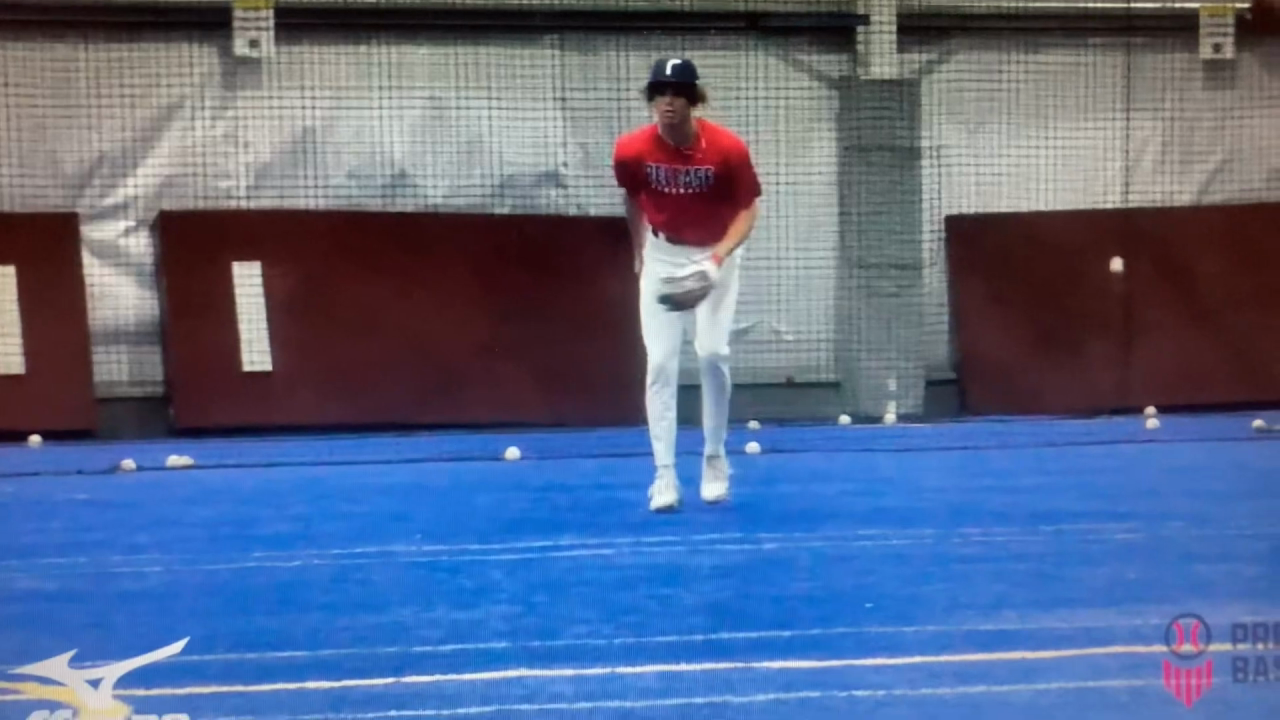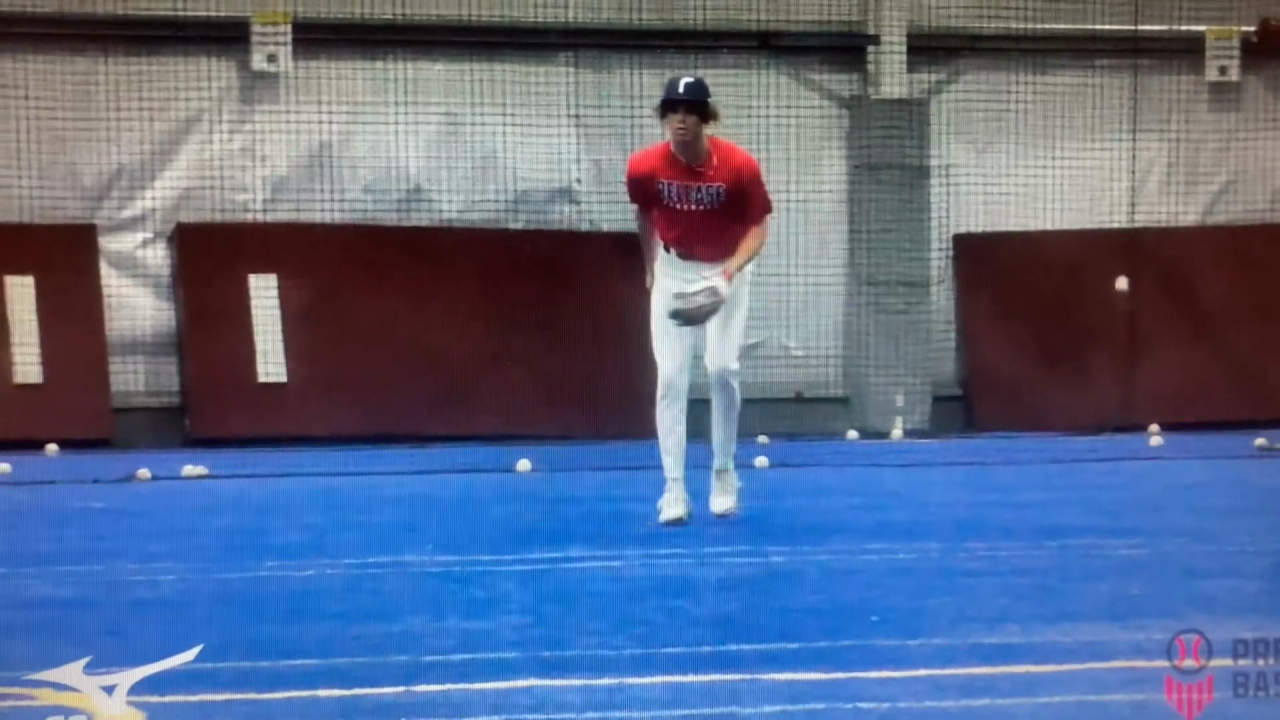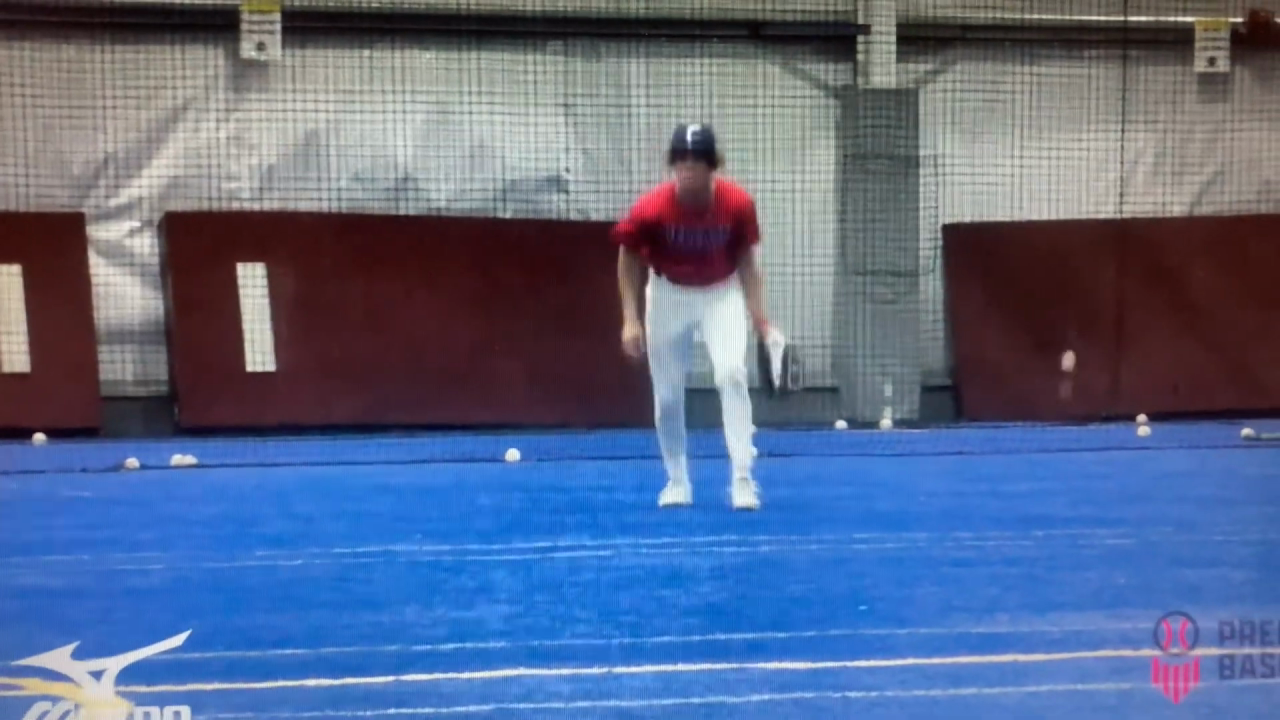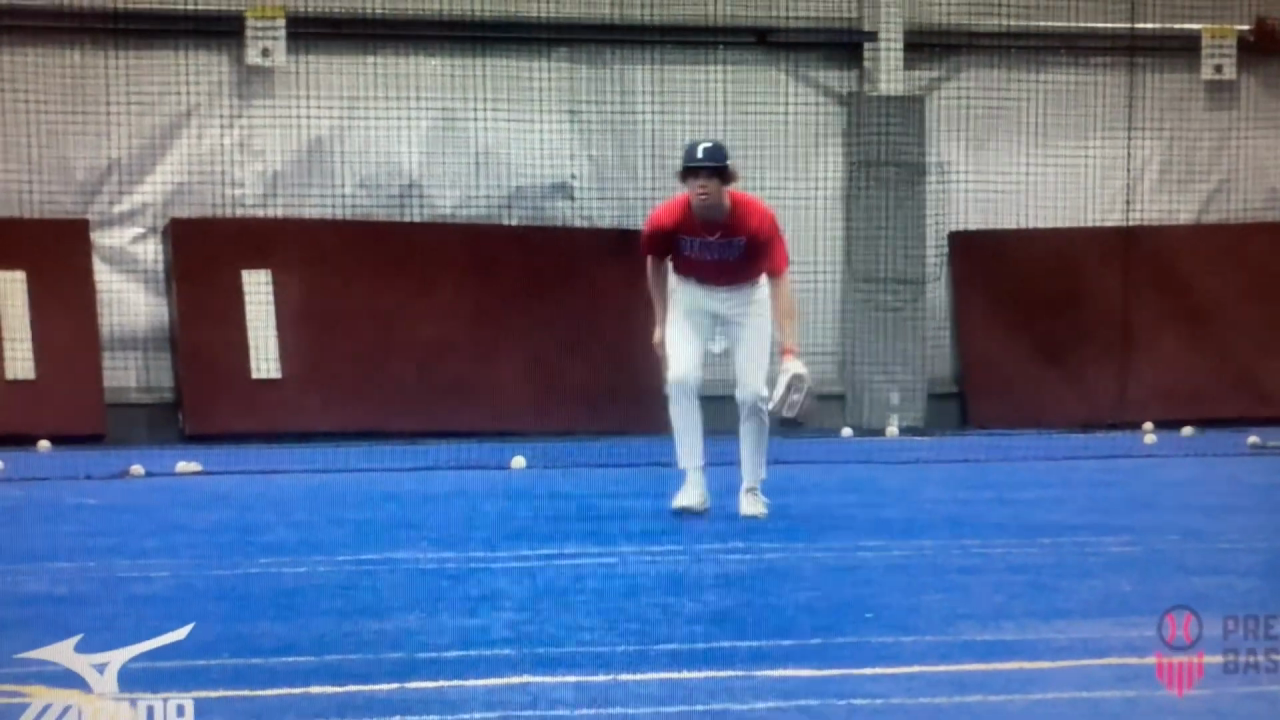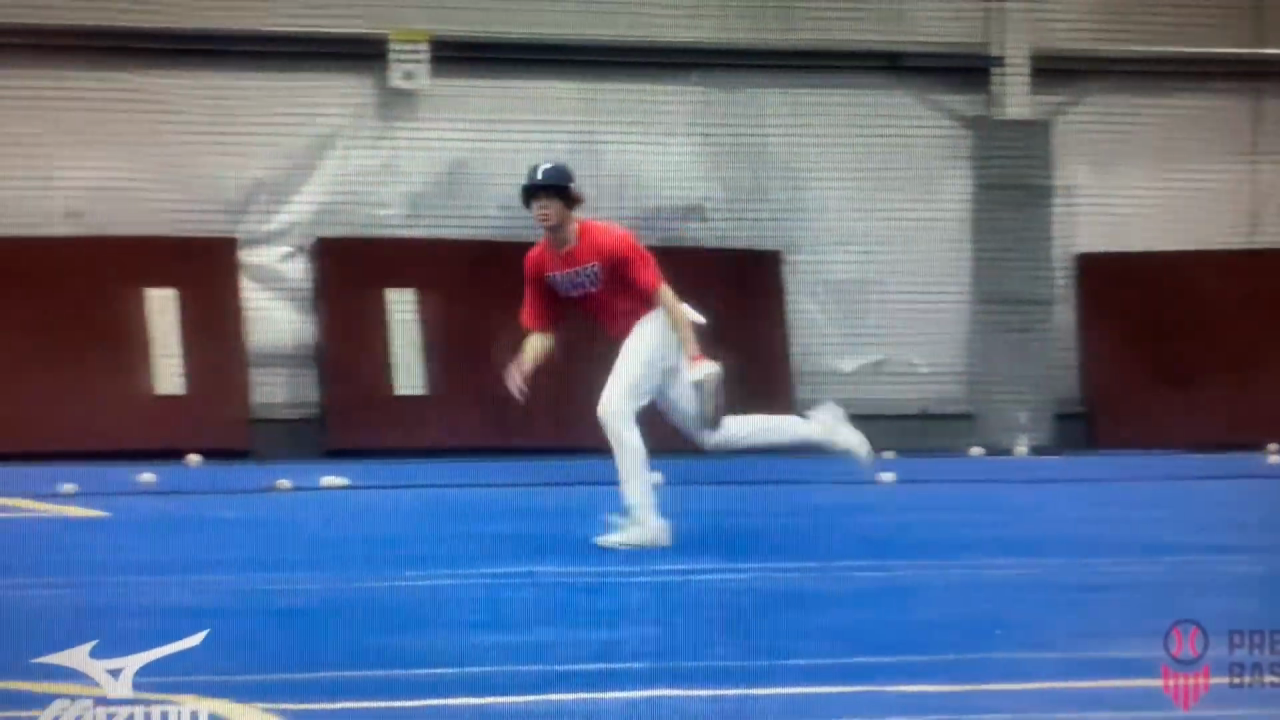
dt=0.7s
person 1, frame 1
left shoulder: (729, 148)
right shoulder: (631, 150)
left elbow: (747, 210)
left wrist: (717, 259)
right wrist: (640, 253)
left hip: (716, 255)
right hip: (661, 256)
left knee: (712, 353)
right knee: (660, 363)
left ankle: (714, 460)
right ankle: (665, 474)
person 1, frame 2
left shoulder: (740, 165)
right shoulder: (644, 165)
left elbow: (758, 228)
left wrist: (727, 274)
right wrist: (651, 268)
left hip: (727, 271)
right hip: (673, 272)
left knee: (722, 370)
right knee: (671, 379)
left ankle: (723, 473)
right ankle: (674, 489)
person 1, frame 3
left shoulder: (738, 203)
right shoulder: (650, 209)
left elbow: (745, 259)
right elbow: (629, 260)
left wrist: (760, 318)
right wrist: (631, 320)
left hip: (722, 295)
right hip: (668, 297)
left knee: (732, 374)
right knee: (667, 397)
left ankle: (742, 478)
right ankle: (677, 479)
person 1, frame 4
left shoulder: (758, 217)
right shoulder: (666, 217)
left elbow: (779, 284)
right elbow: (656, 263)
left wrist: (789, 351)
right wrist: (660, 322)
left hip: (747, 296)
right hip: (691, 294)
left knee: (752, 394)
right knee: (681, 378)
left ankle: (752, 489)
right ankle: (694, 481)
person 1, frame 5
left shoulder: (610, 240)
right shoulder: (537, 263)
left elbow: (662, 294)
right elbow: (542, 332)
left wrist: (696, 358)
right wrist: (523, 368)
left hip: (661, 326)
right hip: (639, 337)
left knee: (612, 409)
right knee: (710, 435)
left ankle: (646, 522)
right ankle: (821, 425)
